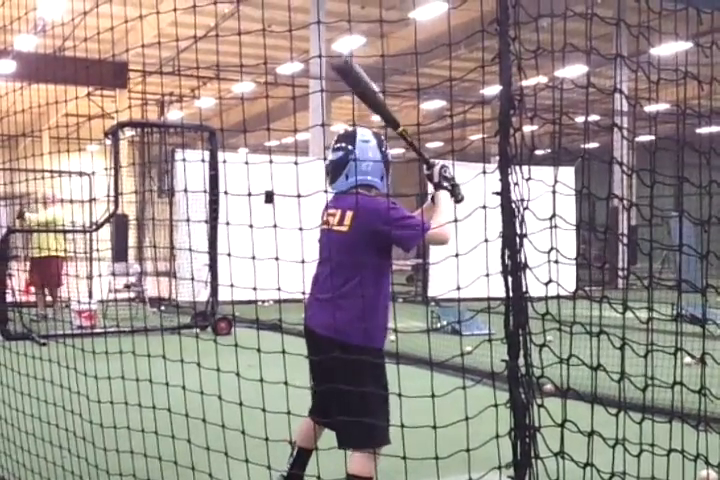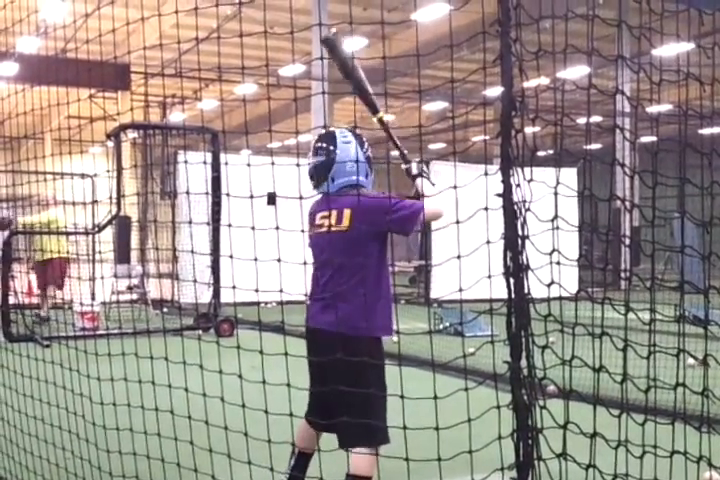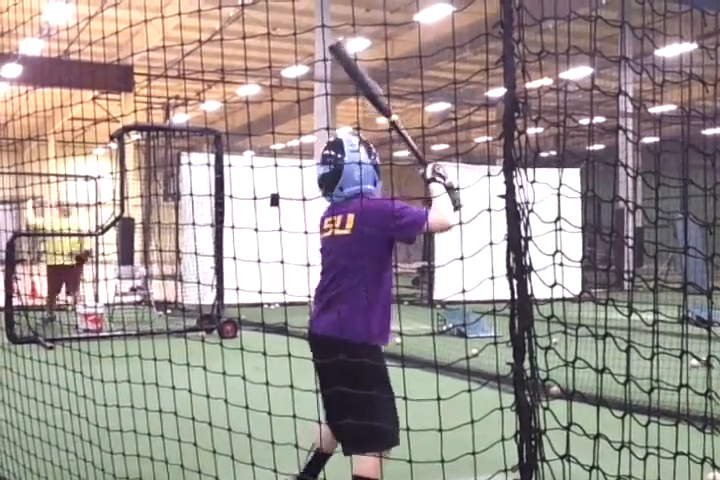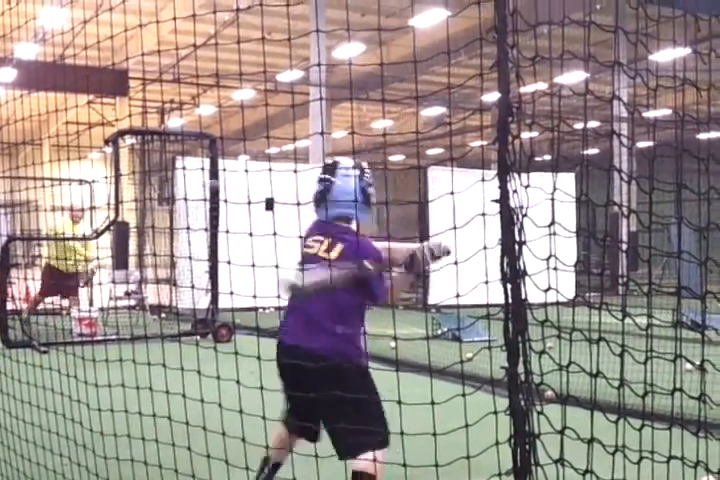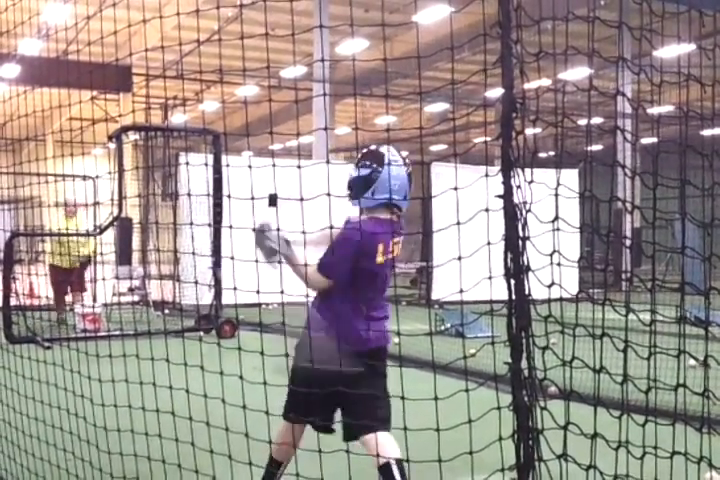
dt=0.4s
person 1, frame 1
left shoulder: (334, 207)
right shoulder: (376, 209)
left elbow: (404, 225)
right elbow: (440, 234)
left wrist: (436, 198)
right wrist: (444, 189)
left hip: (319, 326)
right hip: (354, 335)
left knee: (323, 409)
right knee: (369, 433)
person 1, frame 2
left shoulder: (319, 211)
right shoulder: (370, 206)
right elbow: (435, 210)
left wrist: (409, 196)
right wrist: (420, 179)
left hip: (320, 328)
right hip: (356, 333)
left knee: (319, 412)
right knee: (366, 432)
person 1, frame 3
left shoulder: (330, 216)
right shoulder: (375, 210)
right elbow: (442, 220)
right wrist: (436, 183)
left hip: (324, 333)
right hip: (354, 339)
left knee: (339, 419)
right knee: (375, 436)
person 1, frame 4
left shoulder: (315, 232)
right shoulder: (363, 249)
right elbow: (381, 296)
left hip: (292, 348)
right hip: (338, 354)
left knee: (296, 419)
right knee: (369, 442)
person 1, frame 5
left shoulder: (357, 234)
right shoulder: (390, 226)
left elbow: (320, 282)
right elbow: (342, 237)
left wrist: (287, 252)
left hip: (327, 341)
right hip: (370, 343)
left knee: (295, 417)
right knee: (374, 429)
